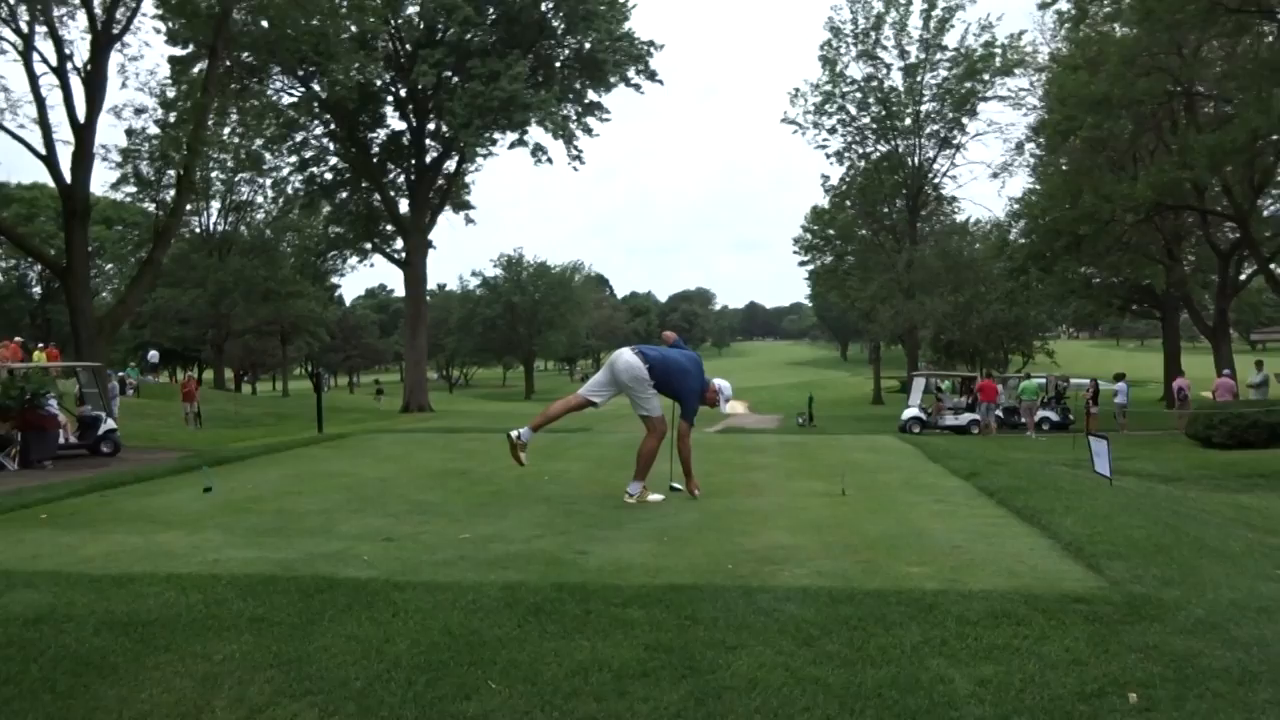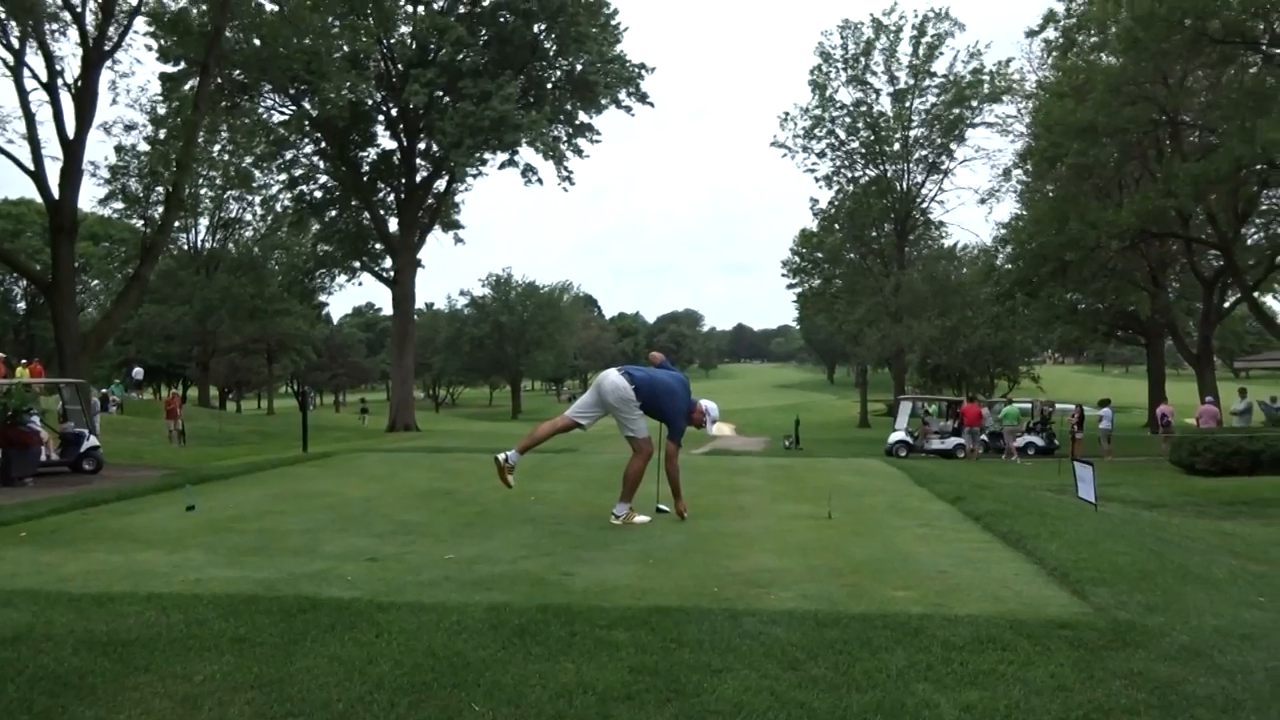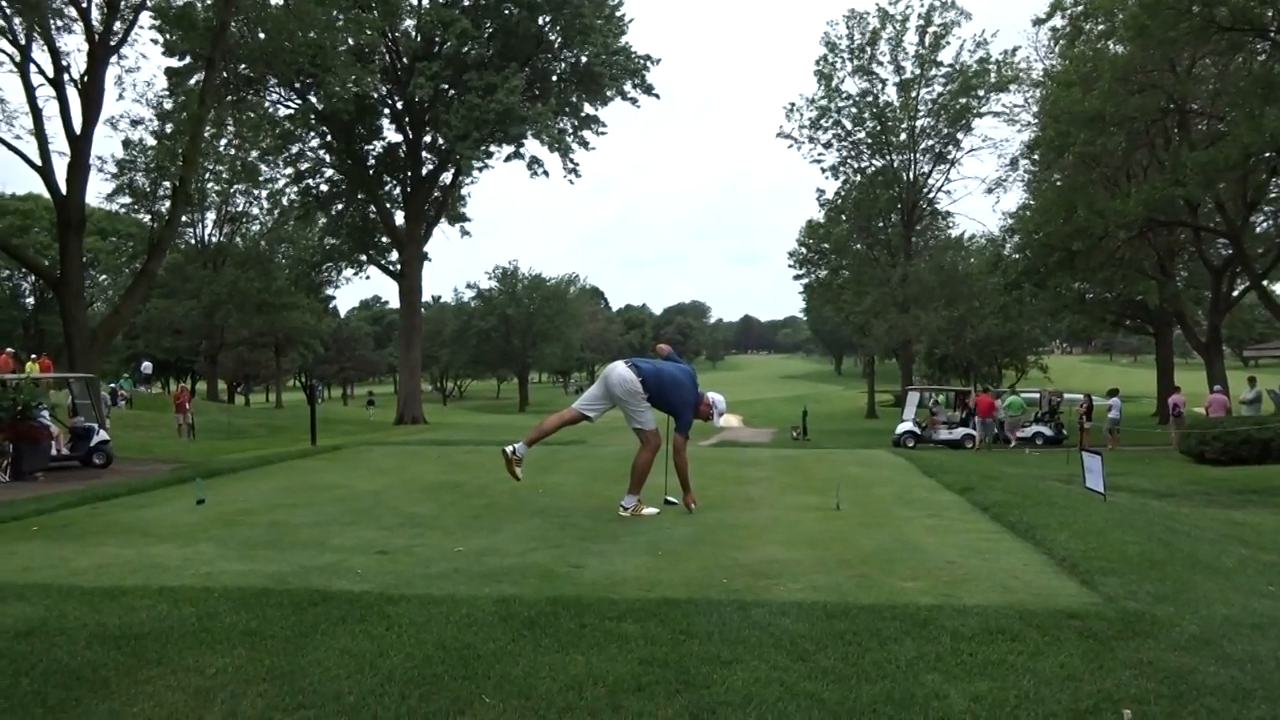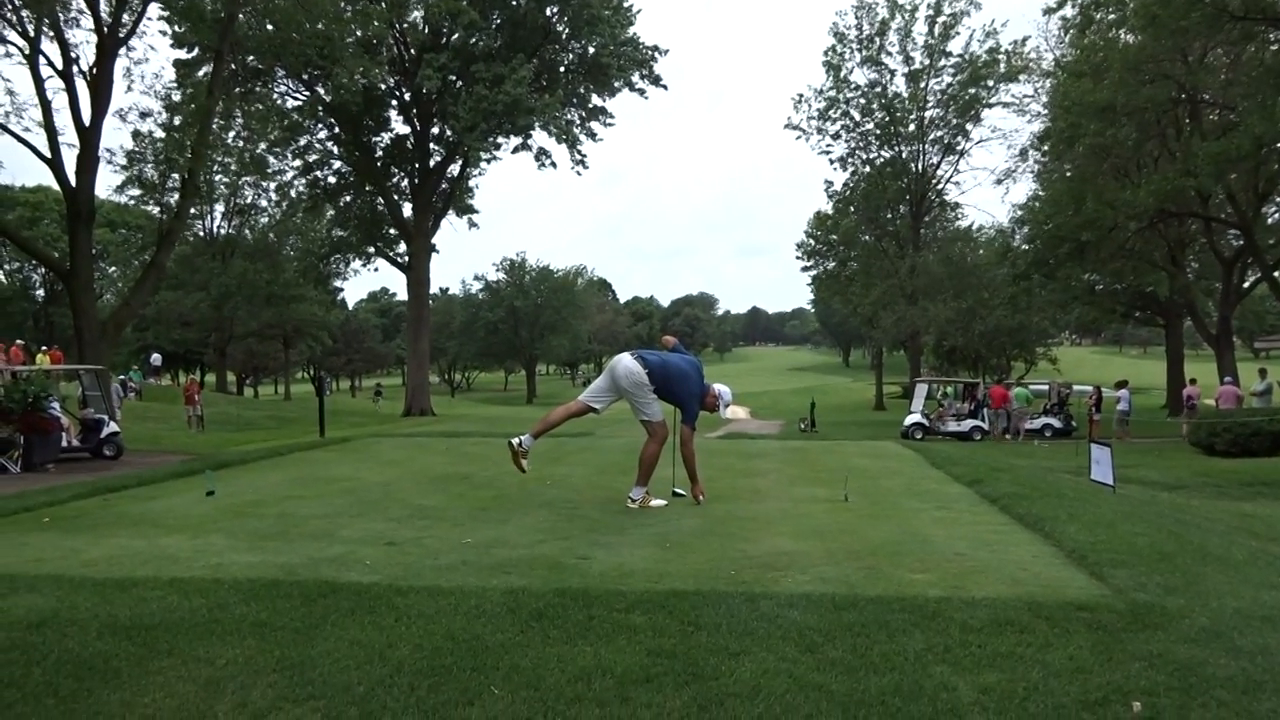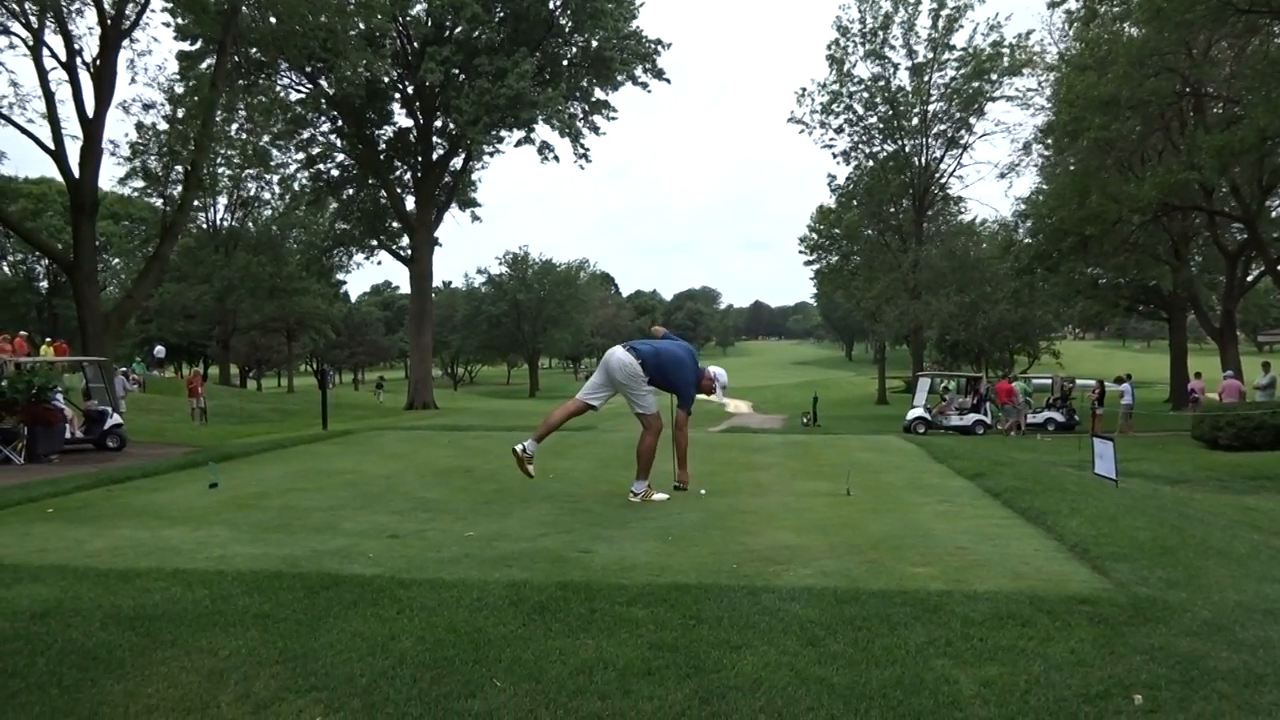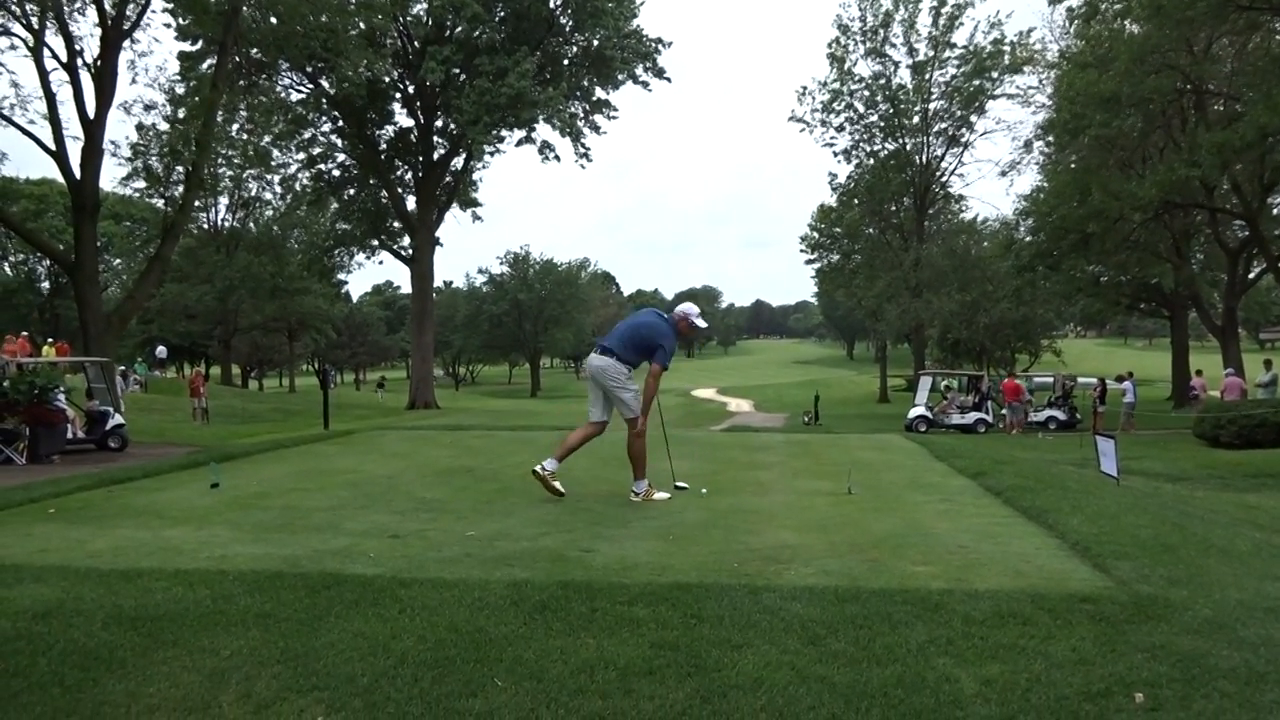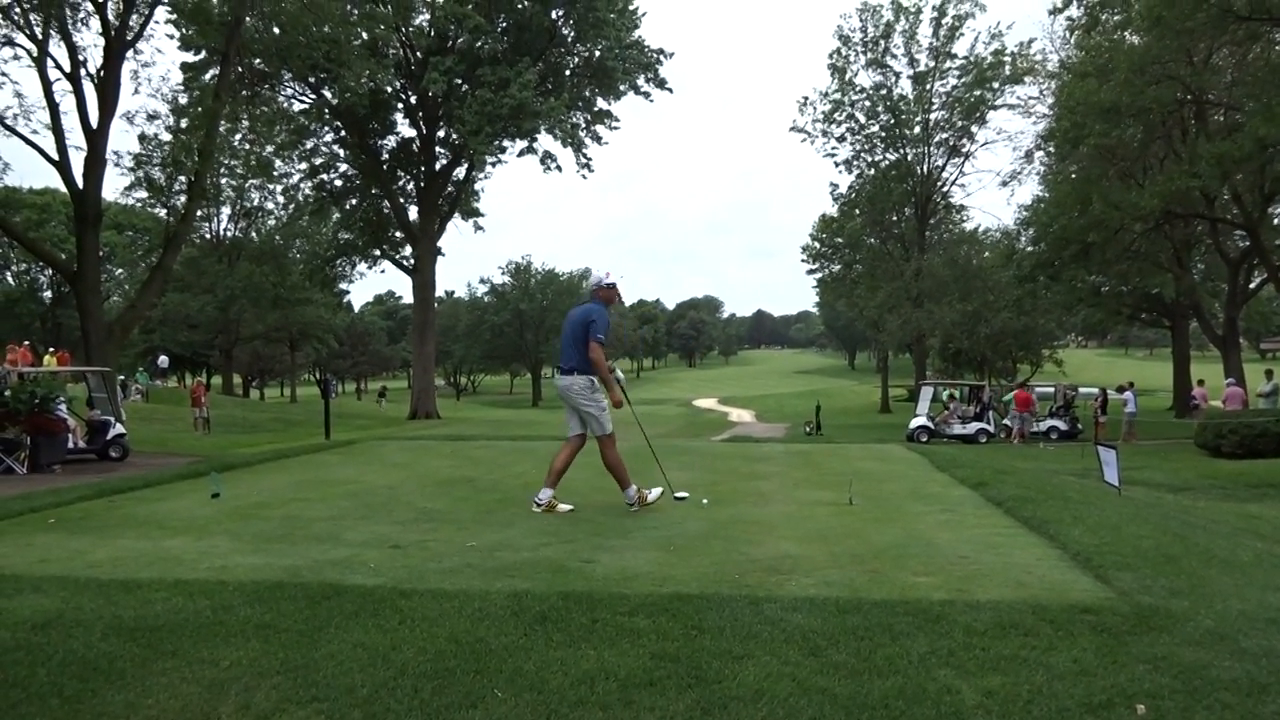
dt=0.4s
person 1, frame 1
left shoulder: (695, 361)
right shoulder: (693, 391)
left elbow: (666, 334)
right elbow: (683, 440)
right wrist: (690, 479)
left hip: (623, 356)
right hip: (636, 369)
left knee: (577, 400)
right knee: (657, 430)
left ankle: (523, 435)
right ankle: (635, 490)
person 1, frame 2
left shoulder: (682, 381)
right shoulder: (679, 412)
left elbow: (654, 355)
right elbow: (671, 461)
right wrist: (678, 500)
left hip: (609, 378)
right hip: (622, 390)
left knee: (564, 422)
right knee: (644, 451)
left ankle: (511, 457)
right ankle: (622, 511)
person 1, frame 3
left shoulder: (689, 374)
right shoulder: (686, 405)
left elbow: (661, 347)
right elbow: (679, 454)
right wrist: (687, 492)
left hip: (616, 370)
right hip: (629, 382)
left knee: (571, 414)
right knee: (651, 443)
left ankle: (519, 450)
right ankle: (630, 503)
person 1, frame 4
left shoulder: (695, 366)
right shoulder: (693, 396)
left elbow: (667, 339)
right elbow: (686, 445)
right wrist: (695, 484)
left hip: (622, 362)
right hip: (635, 374)
left knee: (578, 407)
right knee: (659, 435)
left ankle: (524, 442)
right ankle: (638, 495)
person 1, frame 5
left shoulder: (689, 352)
right shoulder: (689, 381)
left elbow: (657, 330)
right elbow: (680, 428)
right wrist: (683, 469)
left hip: (614, 355)
right hip: (629, 366)
left knee: (576, 405)
right knee: (653, 426)
left ankle: (528, 447)
right ankle: (640, 489)
person 1, frame 6
left shoulder: (651, 313)
right shoulder: (667, 337)
left elbow: (624, 335)
right elbow: (652, 378)
right wrist: (643, 417)
left hip: (595, 360)
right hip: (613, 367)
left knee: (595, 426)
right knee: (636, 428)
left ankle: (548, 467)
right ankle: (641, 489)
person 1, frame 7
left shoulder: (577, 312)
right shoulder: (599, 314)
right elbow: (594, 353)
left wrist: (606, 367)
right wrist: (613, 389)
left hip: (566, 380)
right hip: (582, 382)
left knee: (574, 441)
right knee: (607, 440)
left ankle: (544, 498)
right ankle: (633, 496)
